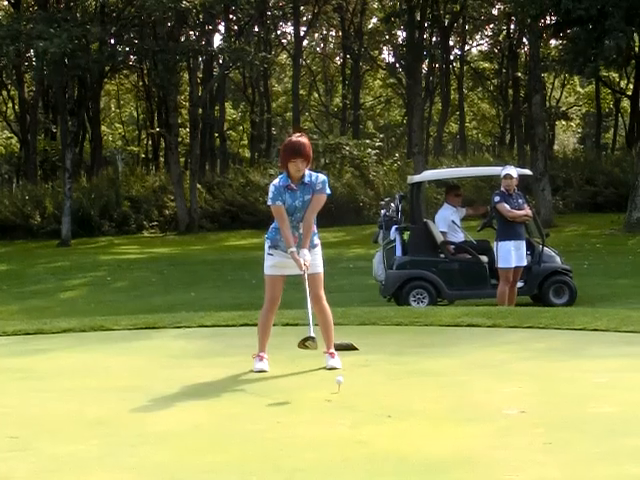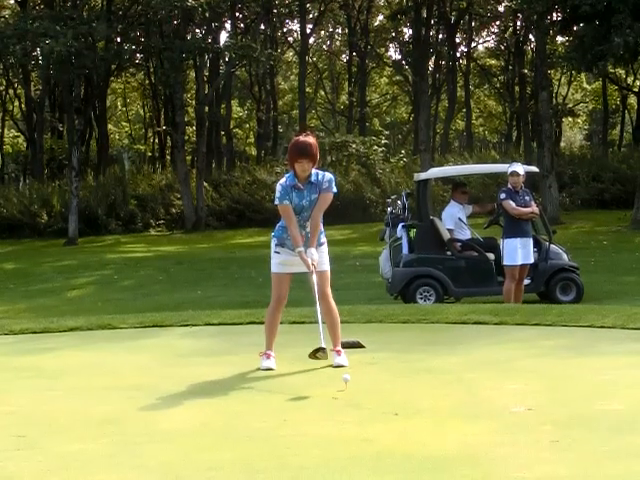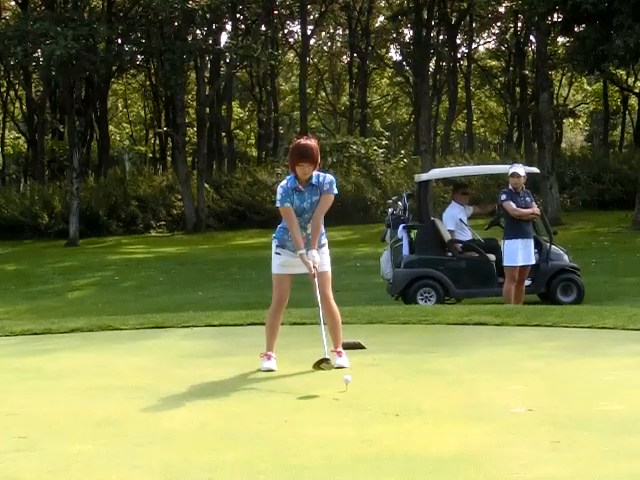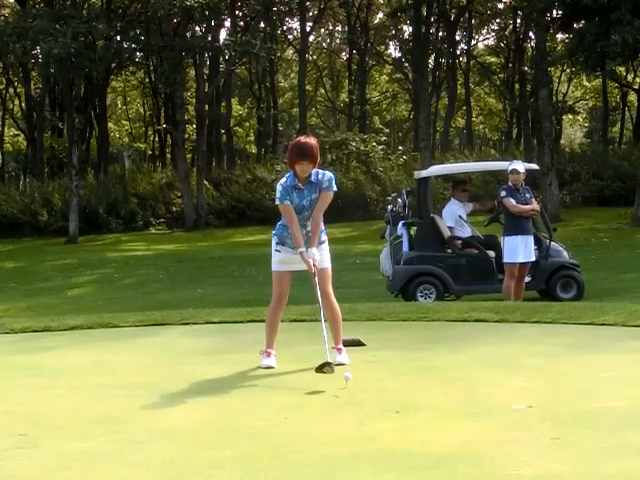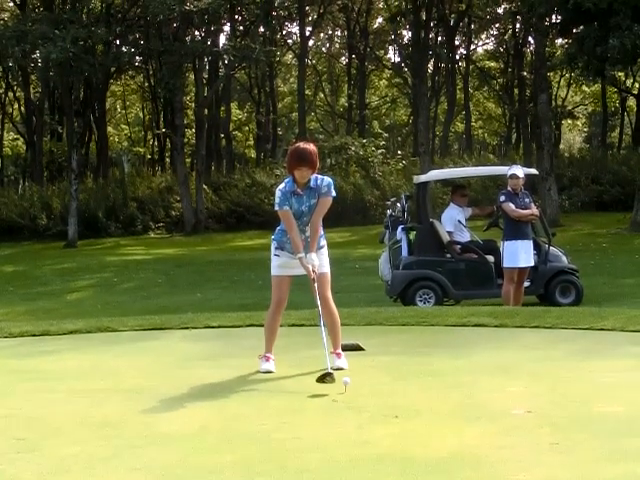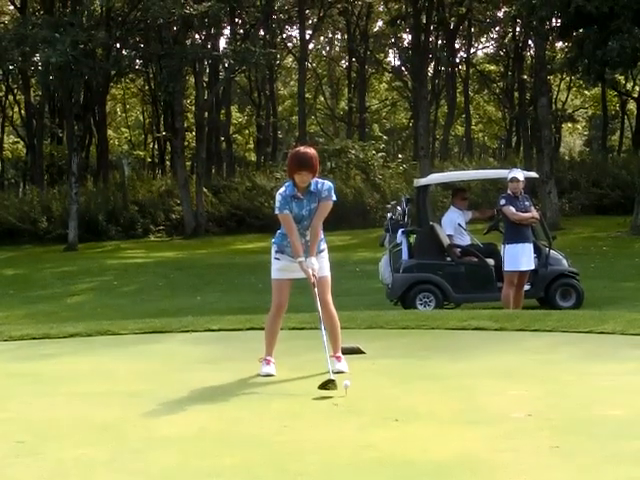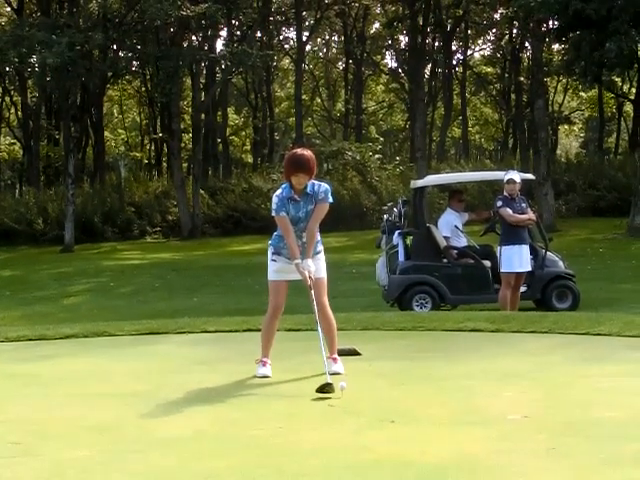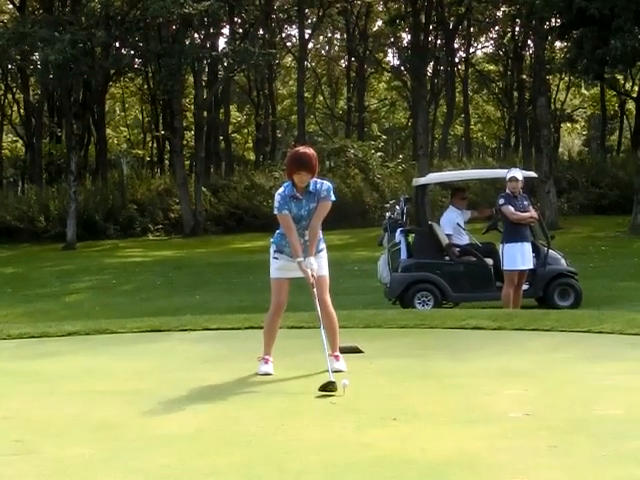
dt=0.5s
person 1, frame 1
left shoulder: (319, 181)
right shoulder: (276, 187)
left elbow: (309, 217)
right elbow: (284, 223)
left wrist: (304, 250)
right wrist: (294, 254)
left hip: (309, 245)
right hip: (278, 247)
left knee: (318, 299)
right knee: (271, 301)
left ankle: (331, 351)
right ankle: (261, 354)
person 1, frame 2
left shoulder: (325, 180)
right shoulder: (283, 186)
left elbow: (316, 217)
right elbow: (291, 223)
left wrist: (312, 249)
right wrist: (301, 253)
left hip: (316, 244)
right hip: (285, 246)
left knee: (325, 296)
right knee: (278, 299)
left ankle: (337, 349)
right ankle: (268, 352)
person 1, frame 3
left shoulder: (326, 181)
right shoulder: (284, 188)
left elbow: (317, 218)
right elbow: (293, 225)
left wrist: (313, 251)
right wrist: (303, 255)
left hip: (317, 245)
right hip: (286, 247)
left knee: (326, 297)
right knee: (279, 300)
left ankle: (339, 350)
right ankle: (269, 353)
person 1, frame 4
left shoulder: (326, 179)
right shoulder: (283, 186)
left elbow: (317, 216)
right elbow: (293, 223)
left wrist: (313, 249)
right wrist: (303, 253)
left hip: (317, 242)
right hip: (286, 244)
left knee: (326, 294)
right knee: (279, 297)
left ankle: (339, 347)
right ankle: (268, 350)
person 1, frame 5
left shoulder: (325, 184)
right shoulder: (283, 191)
left elbow: (316, 221)
right elbow: (292, 228)
left wrist: (311, 254)
right wrist: (302, 259)
left hip: (316, 247)
right hip: (285, 249)
left knee: (325, 299)
right knee: (278, 302)
left ankle: (338, 352)
right ankle: (267, 355)
person 1, frame 6
left shoulder: (325, 188)
right shoulder: (283, 195)
left elbow: (316, 225)
right elbow: (292, 232)
left wrist: (312, 258)
right wrist: (302, 263)
left hip: (316, 250)
right hip: (286, 253)
left knee: (326, 302)
right knee: (279, 305)
left ankle: (338, 355)
right ankle: (268, 358)
person 1, frame 7
left shoulder: (321, 190)
right shoulder: (279, 197)
left elbow: (312, 227)
right elbow: (288, 234)
left wrist: (307, 260)
right wrist: (298, 264)
left hip: (313, 252)
right hip: (282, 254)
left knee: (322, 304)
right knee: (275, 307)
left ankle: (334, 357)
right ankle: (264, 360)
person 1, frame 8
left shoulder: (324, 189)
right shoulder: (282, 195)
left elbow: (315, 225)
right elbow: (291, 232)
left wrist: (311, 258)
right wrist: (301, 263)
left hip: (315, 250)
right hip: (284, 252)
left knee: (324, 302)
right knee: (278, 305)
left ankle: (336, 354)
right ankle: (266, 357)
person 2, frame 1
left shoulder: (519, 195)
right shoulder: (498, 196)
left elbow: (529, 216)
right elbow: (508, 213)
left wrist: (515, 215)
right wrist: (524, 212)
left hip: (520, 241)
right hip: (505, 241)
left knee: (514, 281)
right knee: (505, 281)
person 2, frame 2
left shoulder: (527, 193)
right shoulder: (504, 193)
left elbow: (536, 213)
right elbow: (513, 210)
left wrist: (521, 213)
right wrist: (530, 210)
left hip: (527, 238)
right hip: (511, 239)
left knee: (521, 279)
right knee: (512, 278)
person 2, frame 3
left shoulder: (528, 194)
right shoulder: (505, 194)
left elbow: (537, 214)
right elbow: (513, 211)
left wrist: (521, 214)
right wrist: (531, 211)
left hip: (528, 239)
right hip: (512, 240)
left knee: (522, 280)
right knee: (511, 279)
person 2, frame 4
left shoulder: (527, 190)
right shoulder: (504, 190)
left elbow: (537, 210)
right elbow: (514, 208)
left wrist: (521, 211)
right wrist: (531, 207)
left hip: (528, 236)
right hip: (512, 236)
left knee: (522, 276)
right knee: (511, 276)
person 2, frame 5
left shoulder: (526, 195)
right shoulder: (504, 195)
left elbow: (535, 215)
right elbow: (514, 212)
left wrist: (521, 215)
right wrist: (530, 212)
left hip: (527, 240)
right hip: (511, 241)
left knee: (521, 281)
right knee: (510, 280)
person 2, frame 6
left shoulder: (526, 198)
right shoulder: (504, 199)
left elbow: (536, 218)
right elbow: (514, 216)
left wrist: (521, 218)
right wrist: (530, 215)
left hip: (527, 244)
right hip: (512, 244)
left knee: (521, 285)
right knee: (510, 284)
person 2, frame 7
left shoulder: (523, 200)
right shoulder: (500, 200)
left elbow: (533, 220)
right elbow: (511, 217)
left wrist: (518, 220)
right wrist: (526, 217)
left hip: (523, 245)
right hip: (508, 246)
left knee: (517, 286)
right knee: (507, 285)
person 2, frame 8
left shoulder: (525, 198)
right shoulder: (503, 198)
left elbow: (535, 218)
right elbow: (513, 216)
left wrist: (521, 218)
right wrist: (529, 215)
left hip: (526, 243)
right hip: (510, 244)
left knee: (520, 284)
right knee: (510, 283)
